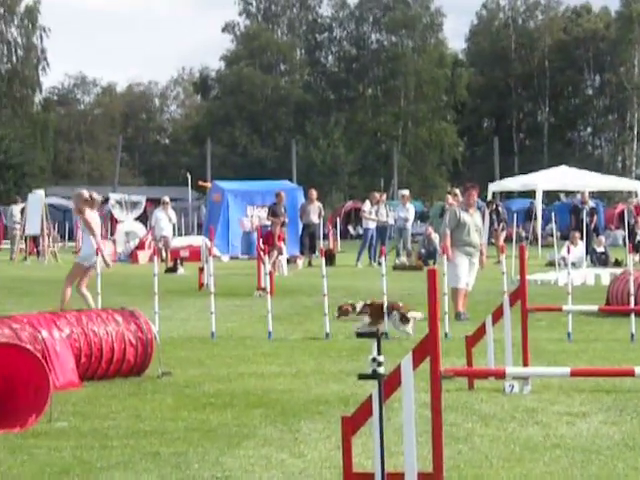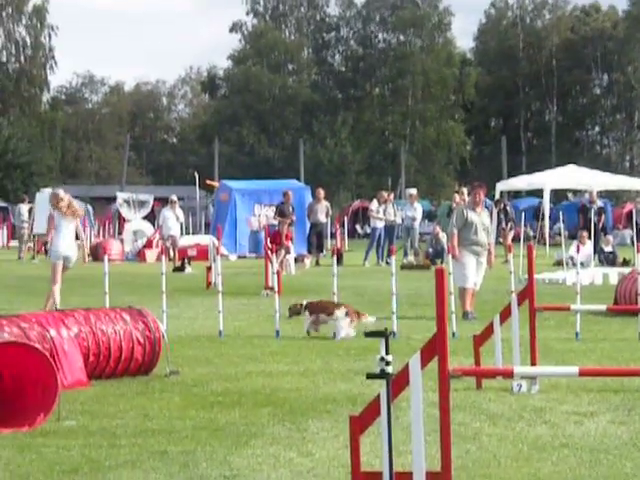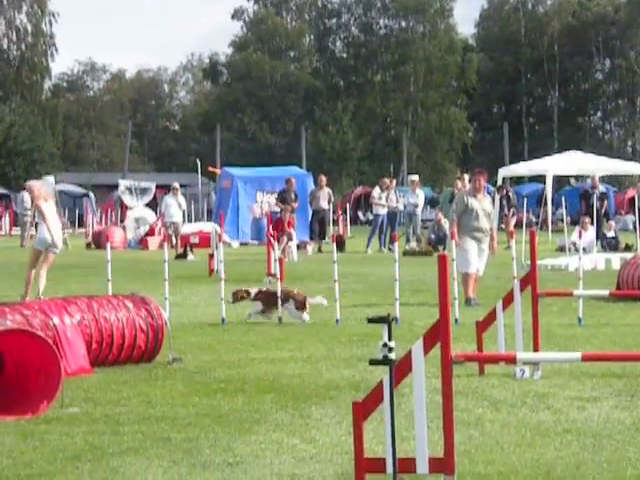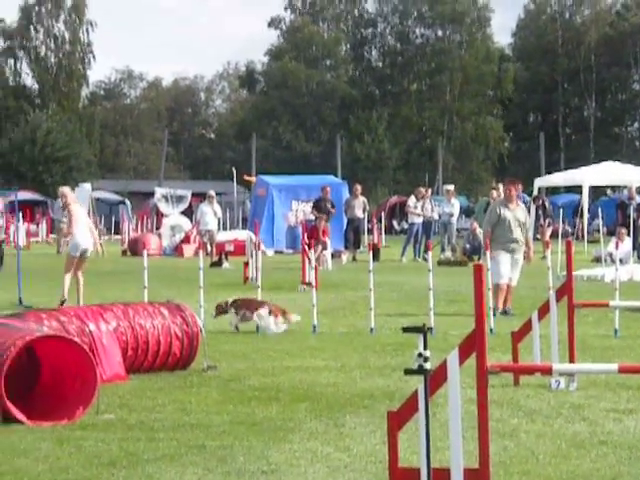
dt=0.3s
person 1, frame 1
left shoulder: (478, 214)
right shoulder: (455, 210)
left elbow: (480, 235)
right elbow: (446, 230)
left wrist: (483, 253)
right wrist: (447, 248)
left hip: (474, 253)
right hip: (459, 252)
left knee: (468, 285)
right knee: (459, 283)
left ankle: (463, 311)
right ankle: (458, 311)
person 1, frame 2
left shoulder: (486, 213)
right shoulder: (462, 210)
left elbow: (489, 235)
right elbow: (454, 229)
left wrist: (491, 253)
right wrist: (454, 247)
left hip: (481, 253)
right hip: (466, 251)
left knee: (475, 284)
right knee: (466, 282)
left ankle: (471, 310)
right ankle: (466, 311)
person 1, frame 3
left shoulder: (488, 199)
right shoulder: (463, 196)
left elbow: (491, 221)
right elbow: (454, 216)
left wrist: (493, 239)
right wrist: (454, 234)
left hip: (483, 239)
right hip: (467, 237)
left knee: (478, 270)
right knee: (469, 268)
left ankle: (473, 297)
right ankle: (469, 297)
person 1, frame 4
left shoulder: (522, 208)
right shoulder: (496, 206)
left elbow: (527, 230)
right elbow: (487, 227)
left wrist: (529, 248)
right wrist: (487, 246)
left hip: (517, 250)
right hip: (500, 248)
left knee: (511, 281)
right knee: (501, 279)
left ankle: (507, 307)
right ankle: (498, 307)
person 2, frame 1
left shoulder: (85, 216)
right shoulder: (94, 213)
left elbow: (96, 236)
left wrist: (104, 256)
left hip: (88, 253)
right hip: (95, 254)
left knee: (68, 282)
right knee: (80, 287)
person 2, frame 2
left shoulder: (53, 214)
right shoulder: (75, 215)
left elbow: (49, 235)
right elbow: (82, 234)
right wrist: (85, 252)
left hip: (57, 249)
right hip: (71, 250)
left knee: (55, 283)
right knee: (56, 282)
left ankle: (57, 307)
right ankle: (46, 309)
person 2, frame 3
left shoulder: (38, 202)
right shoulder: (50, 201)
left elbow: (46, 220)
right elbow: (58, 221)
left wrist: (53, 237)
left hip: (43, 236)
right hip: (56, 237)
left knee: (32, 267)
right knee: (43, 270)
left ankle: (26, 296)
right ankle: (39, 294)
person 2, frame 4
left shoulder: (70, 208)
right shoulder: (82, 208)
left elbow: (71, 229)
right elbow: (91, 227)
right wrist: (97, 243)
left hip: (77, 242)
right hip: (89, 242)
left knee: (67, 272)
right knee: (78, 271)
left ankle: (64, 297)
right ankle: (80, 302)
